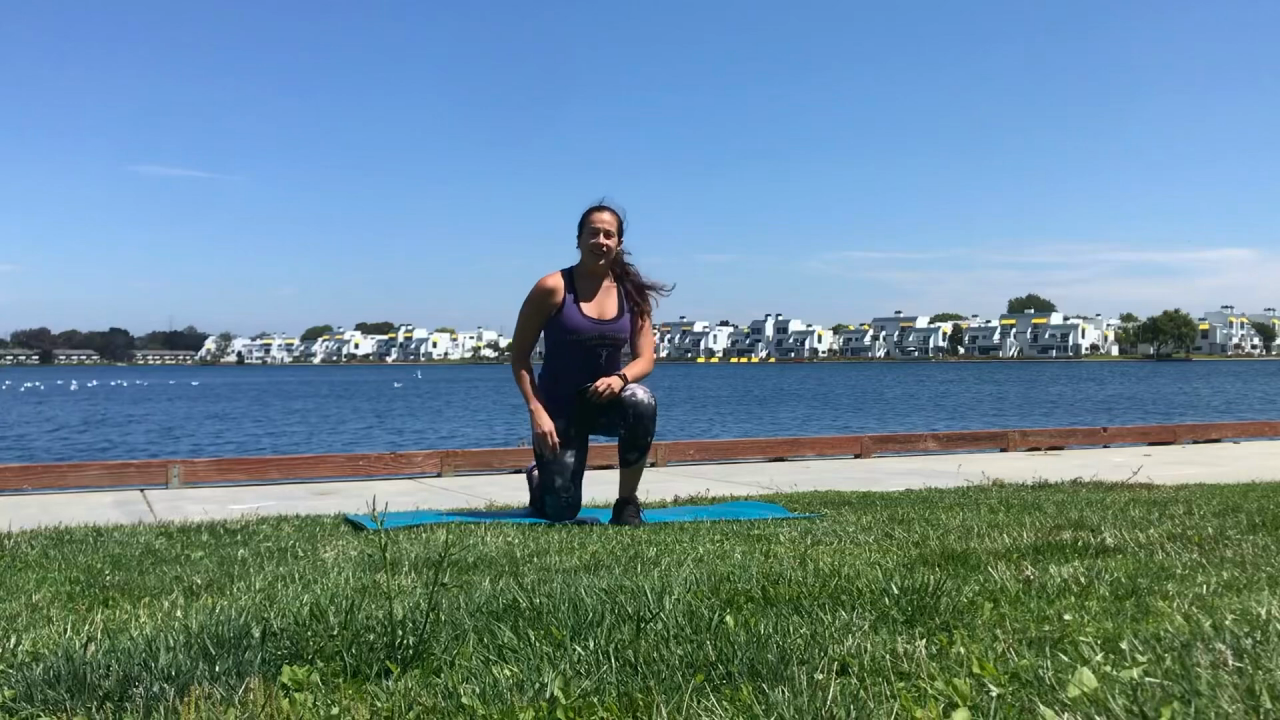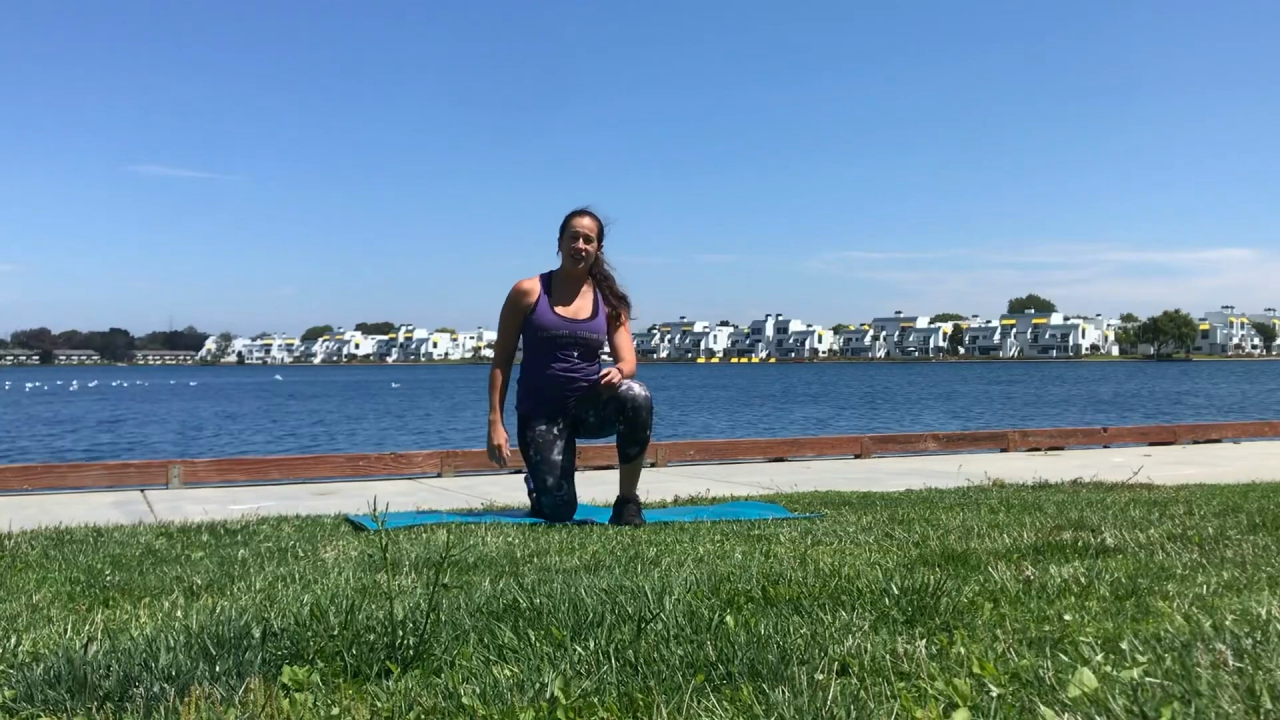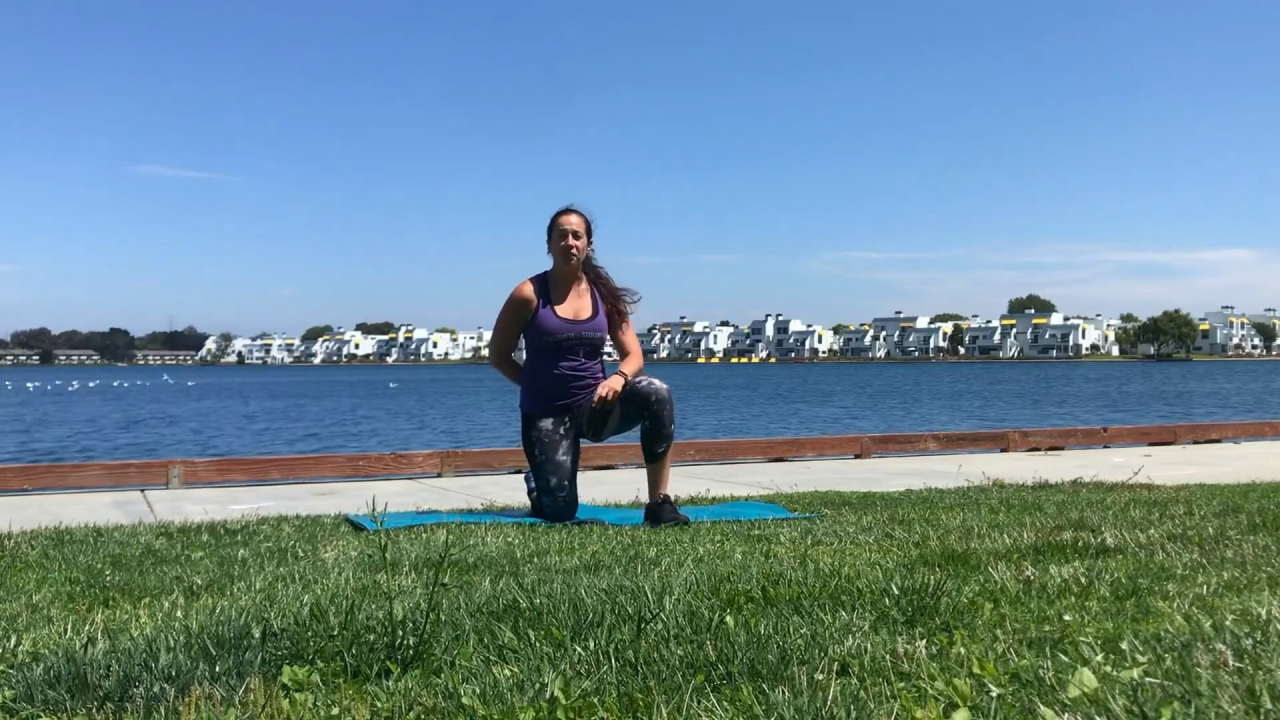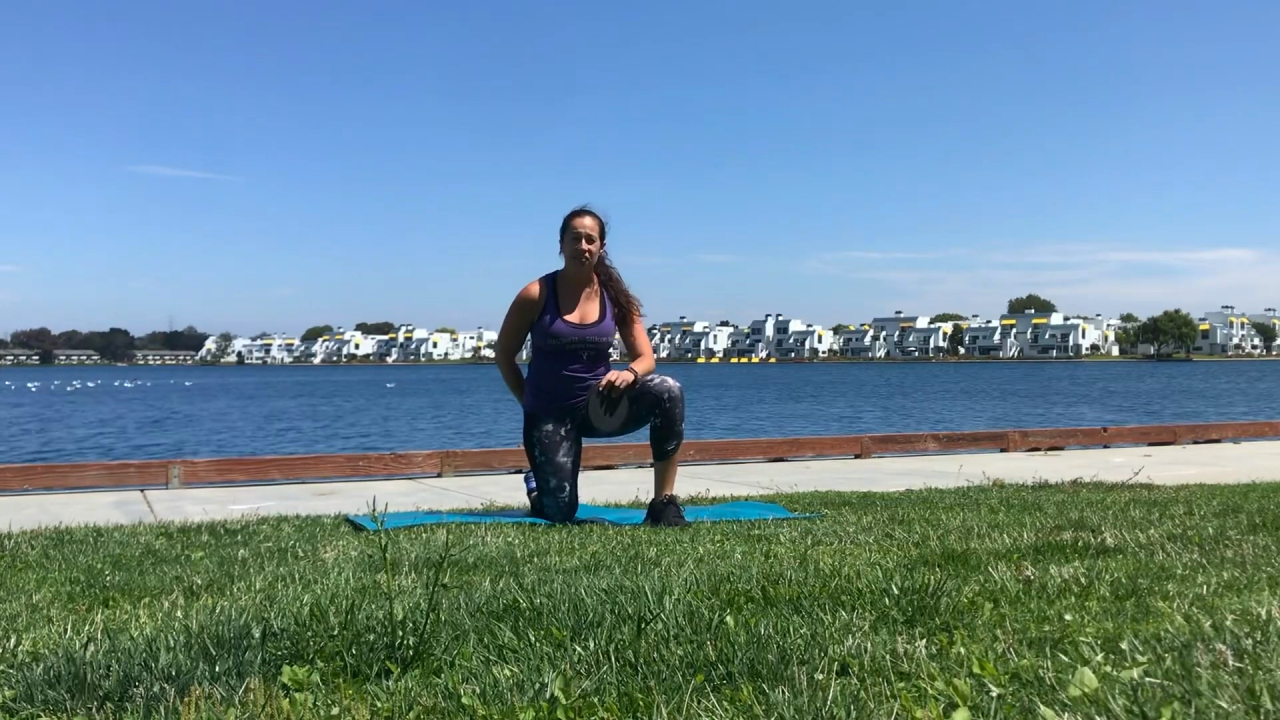
dt=1s
person 1, frame 1
left shoulder: (633, 294)
right shoulder: (552, 289)
left elbow: (645, 358)
right elbow: (519, 355)
left wrist: (621, 378)
right wrist: (537, 411)
left hip: (607, 401)
right hip: (559, 409)
left knee: (641, 401)
right knee: (562, 511)
left ankle: (626, 502)
right ankle: (538, 479)
person 1, frame 2
left shoulder: (610, 301)
right shoulder: (528, 292)
left elbow: (628, 361)
right elbow: (501, 361)
left wrist: (617, 372)
right wrist: (495, 422)
left hip: (590, 405)
right hip: (541, 413)
left knee: (636, 396)
right knee: (559, 511)
left ankle: (628, 501)
right ankle: (537, 486)
person 1, frame 3
left shoulder: (606, 295)
right shoulder: (528, 295)
left elbow: (633, 355)
right elbow: (498, 355)
left wrist: (619, 378)
right wrist: (538, 388)
left hip: (594, 404)
right hip: (547, 413)
left knee: (655, 392)
right knee: (560, 511)
left ankle: (659, 504)
right ankle: (537, 486)
person 1, frame 4
left shoulder: (616, 296)
right shoulder: (536, 295)
left elbow: (646, 358)
right elbow: (504, 355)
left wrist: (629, 373)
right wrist: (529, 403)
right hip: (549, 413)
left knee: (667, 390)
right knee: (560, 512)
left ankle: (664, 503)
right ankle: (538, 488)
